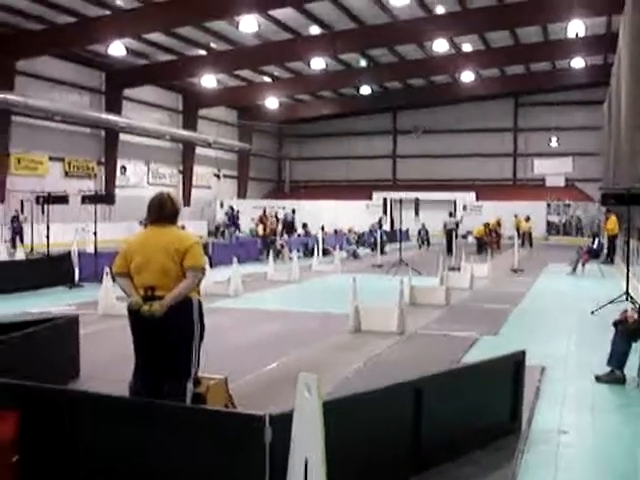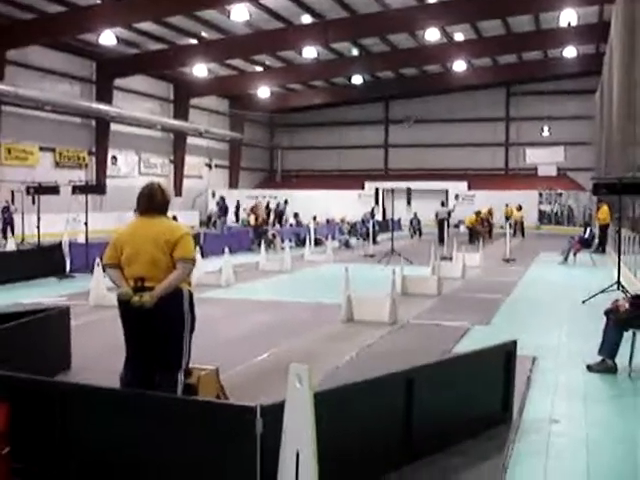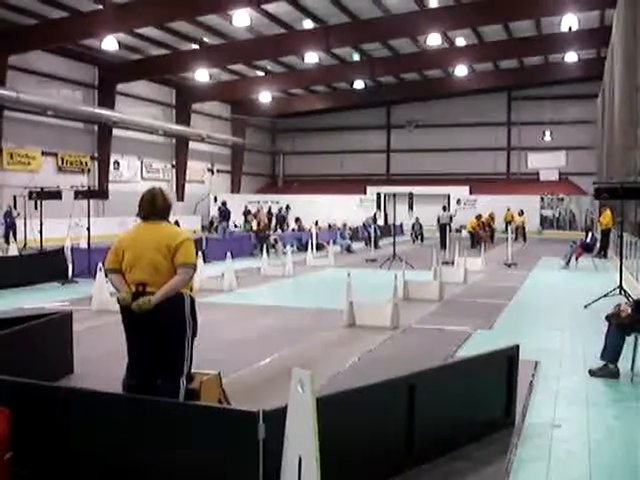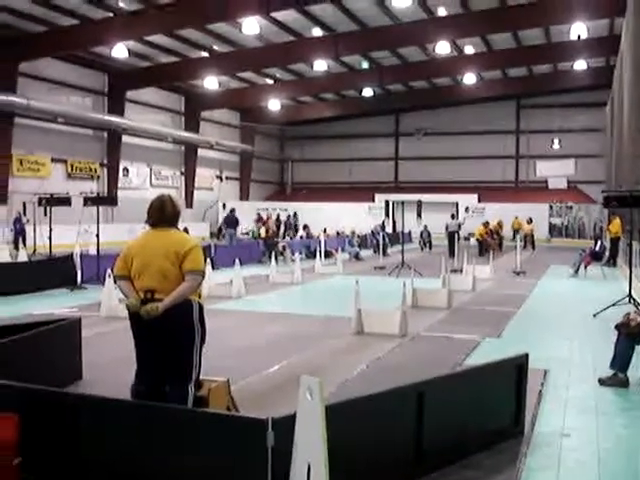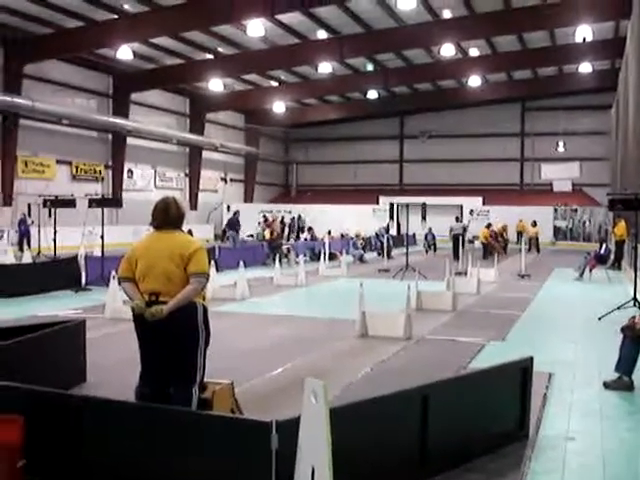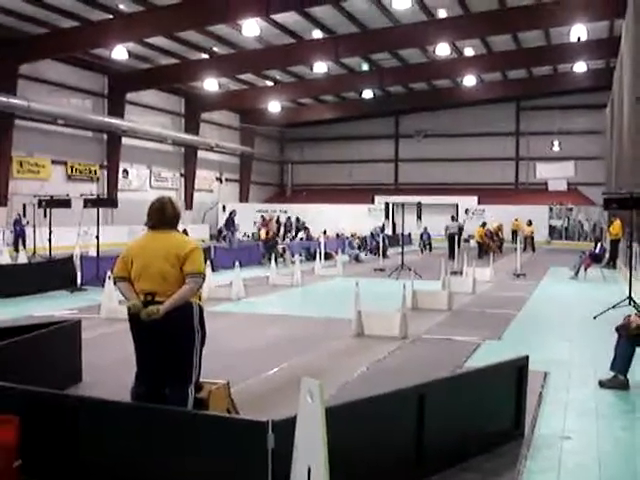
dt=0.3s
person 1, frame 1
left shoulder: (134, 241)
right shoulder: (187, 240)
left elbow: (119, 273)
right elbow: (194, 277)
left wrist: (135, 296)
right wrist: (166, 302)
left hip: (142, 311)
right hip: (179, 310)
left knee: (144, 369)
right knee: (180, 372)
person 1, frame 2
left shoulder: (124, 232)
right shoulder: (177, 231)
left elbow: (110, 265)
right elbow: (184, 268)
left wrist: (124, 287)
right wrist: (156, 293)
left hip: (132, 303)
right hip: (169, 301)
left knee: (136, 360)
right knee: (171, 364)
person 1, frame 3
left shoulder: (125, 237)
right shoulder: (178, 236)
left elbow: (112, 270)
right elbow: (185, 274)
left wrist: (125, 292)
right wrist: (156, 298)
left hip: (134, 307)
right hip: (171, 306)
left knee: (138, 365)
right knee: (173, 369)
person 1, frame 4
left shoulder: (134, 244)
right shoulder: (186, 243)
left elbow: (120, 276)
right elbow: (193, 280)
left wrist: (133, 299)
right wrist: (164, 304)
left hip: (142, 314)
right hip: (179, 313)
left knee: (146, 372)
right knee: (181, 376)
person 1, frame 5
left shoulder: (139, 246)
right shoulder: (191, 245)
left elbow: (125, 278)
right elbow: (198, 283)
left wrist: (138, 301)
right wrist: (168, 307)
left hip: (147, 316)
right hip: (184, 316)
left knee: (150, 375)
right knee: (186, 378)
person 1, frame 6
left shoulder: (134, 246)
right shoulder: (187, 245)
left elbow: (120, 278)
right elbow: (194, 283)
left wrist: (134, 301)
right wrist: (165, 307)
left hip: (142, 317)
right hip: (179, 315)
left knee: (146, 375)
right knee: (181, 378)
